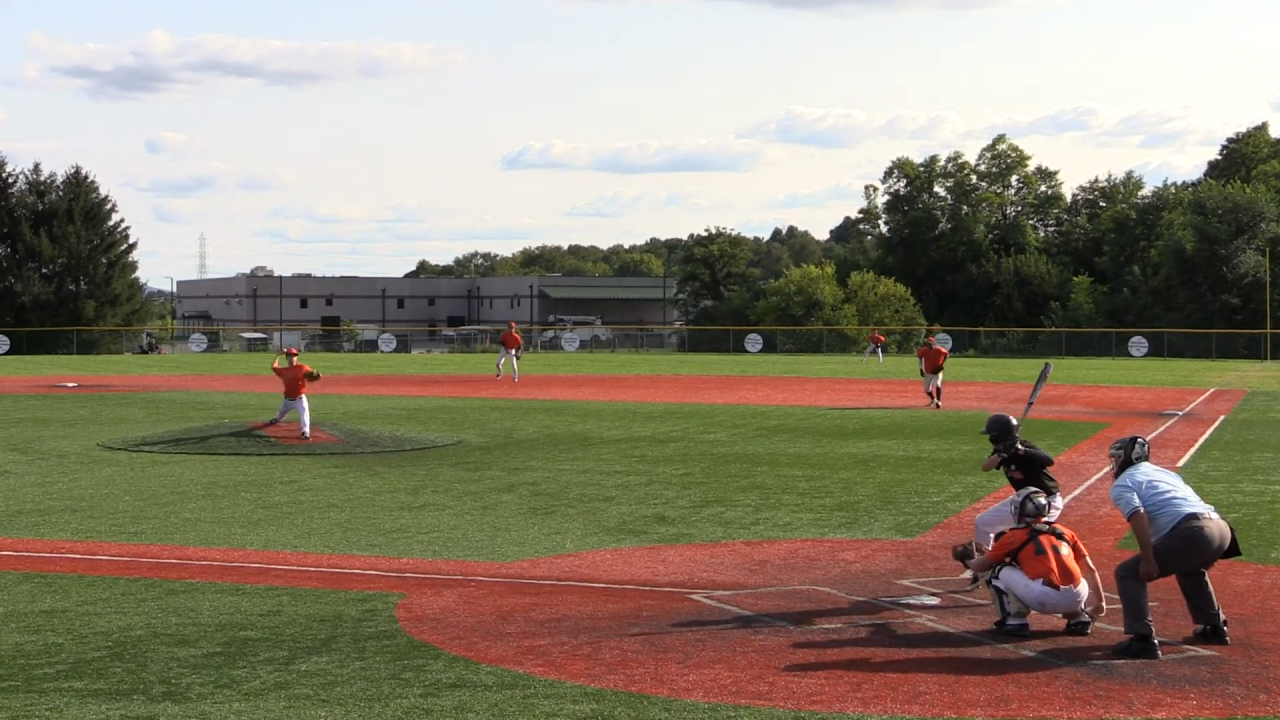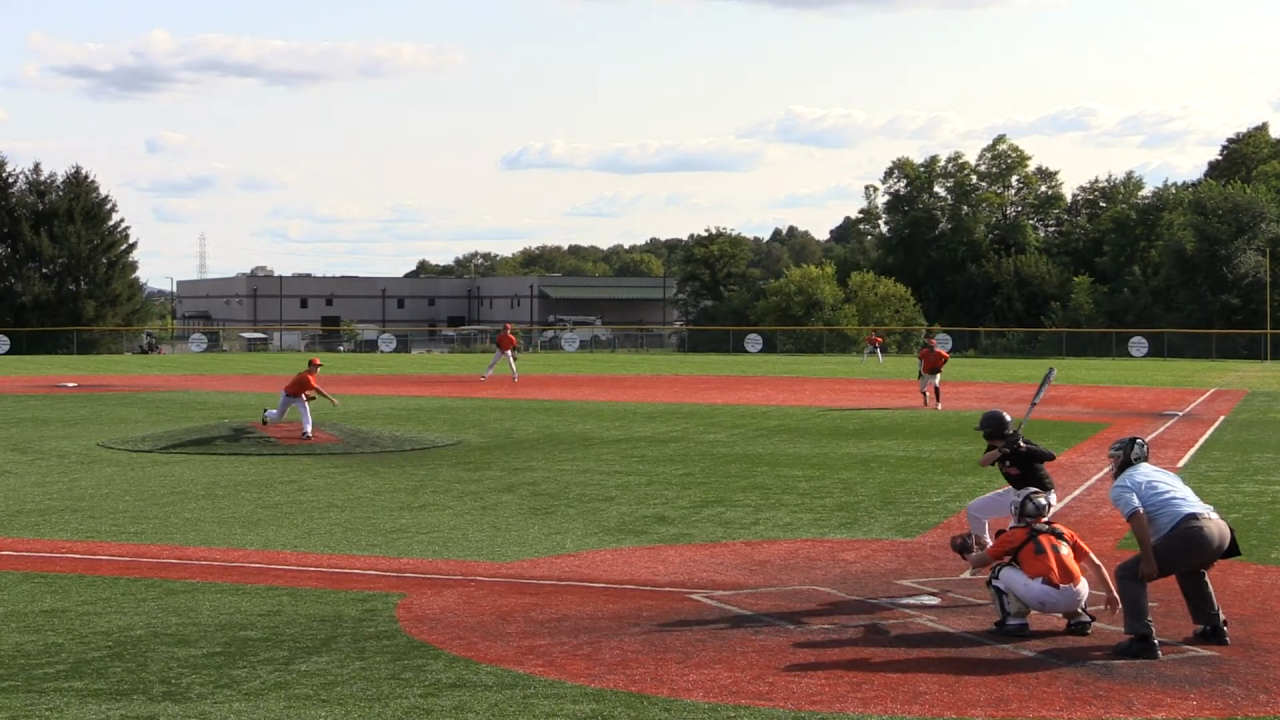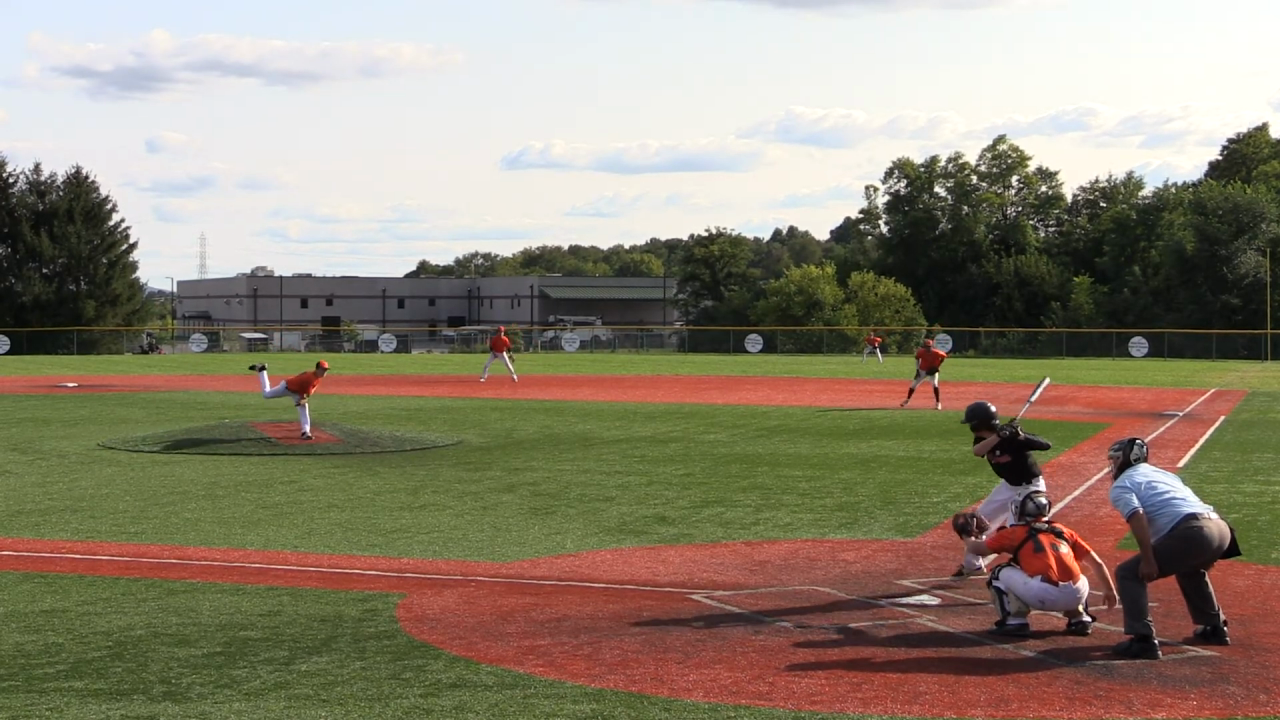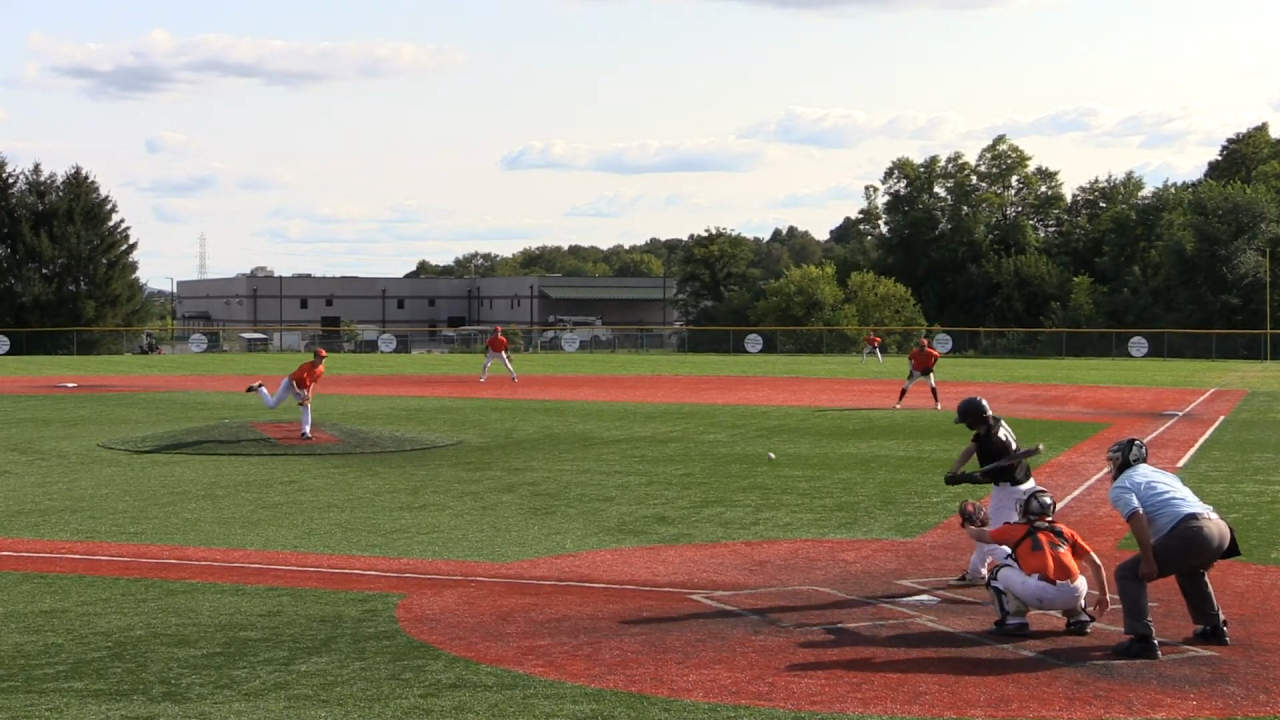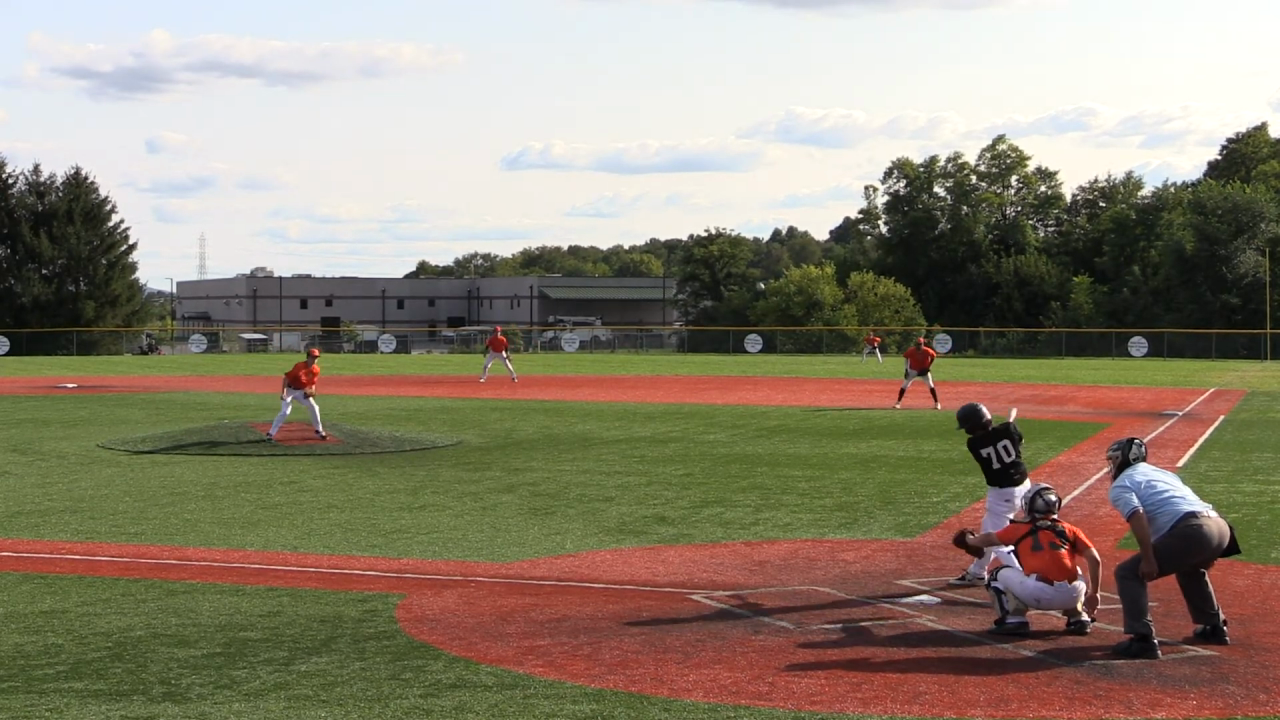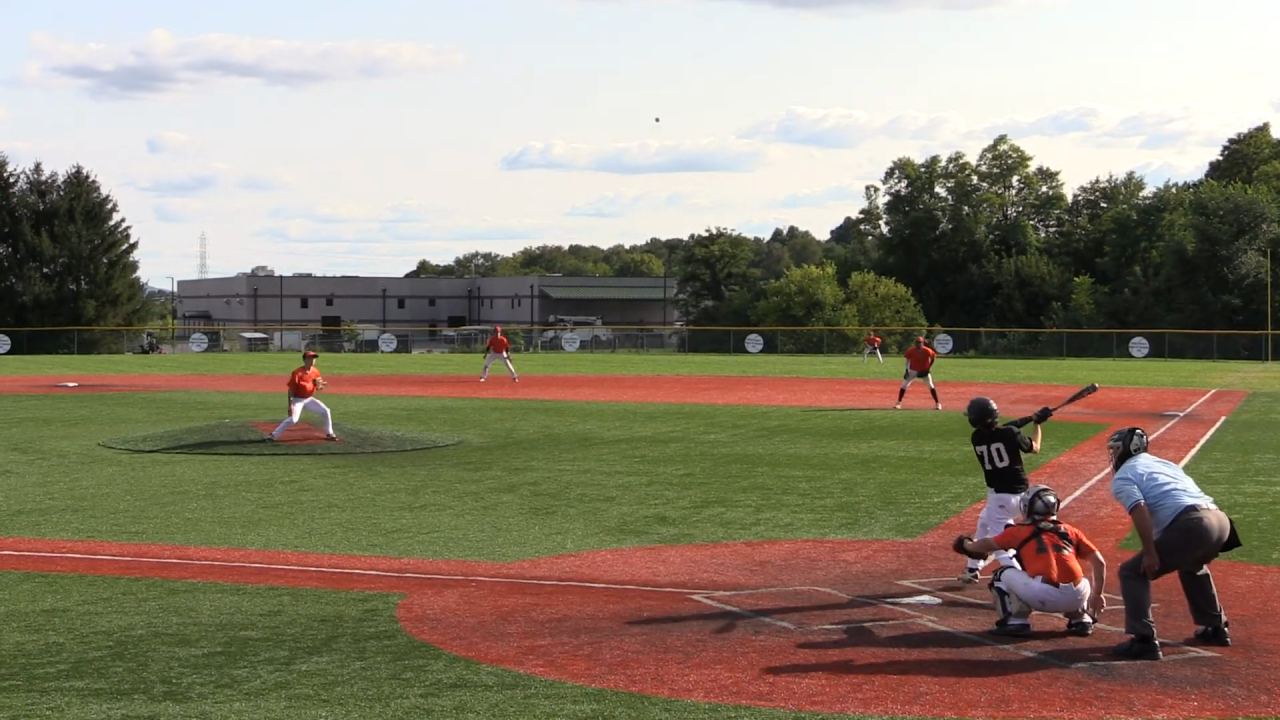
dt=0.2s
person 1, frame 1
left shoulder: (1122, 484)
right shoulder: (1166, 473)
left elbow: (1138, 516)
left wrist: (1148, 560)
right wrist: (1205, 553)
left hip: (1192, 533)
right hip: (1221, 528)
left knee: (1127, 573)
right knee: (1190, 567)
left ankle: (1143, 640)
right ankle: (1215, 628)
person 1, frame 2
left shoulder: (1121, 485)
right shoulder: (1166, 473)
left elbow: (1138, 516)
left wrist: (1148, 560)
right wrist: (1205, 553)
left hip: (1193, 533)
right hip: (1221, 528)
left knee: (1127, 573)
right knee: (1189, 568)
left ankle: (1144, 640)
right ankle: (1214, 628)
person 1, frame 3
left shoulder: (1121, 486)
right shoulder: (1165, 474)
left elbow: (1137, 517)
left wrist: (1148, 560)
right wrist: (1205, 554)
left hip: (1192, 533)
right hip: (1220, 528)
left knee: (1128, 573)
right knee: (1190, 568)
left ankle: (1144, 640)
right ankle: (1215, 628)
person 1, frame 4
left shoulder: (1120, 486)
right shoulder: (1165, 474)
left elbow: (1137, 517)
left wrist: (1148, 560)
right wrist: (1205, 554)
left hip: (1191, 534)
right hip: (1220, 528)
left knee: (1128, 573)
right knee: (1189, 568)
left ankle: (1143, 640)
right ankle: (1214, 627)
person 1, frame 5
left shoulder: (1120, 486)
right shoulder: (1164, 473)
left elbow: (1137, 516)
left wrist: (1148, 559)
right wrist: (1206, 553)
left hip: (1191, 532)
right hip: (1220, 527)
left knee: (1128, 573)
right knee: (1189, 567)
left ankle: (1143, 640)
right ankle: (1214, 627)
person 1, frame 6
left shoulder: (1121, 478)
right shoulder: (1166, 464)
left elbow: (1139, 510)
left wrist: (1150, 553)
left hip: (1191, 526)
right hip: (1220, 520)
left knee: (1132, 573)
right knee: (1192, 566)
left ankle: (1144, 641)
right ankle: (1216, 628)
person 2, frame 1
left shoulder: (1027, 449)
right shoulder: (1004, 450)
left elbow: (1048, 460)
right elbow: (986, 467)
left wrist: (1020, 450)
right wrist: (1002, 453)
left hip: (1047, 502)
right knee: (983, 522)
person 2, frame 2
left shoulder: (1022, 447)
right shoulder: (996, 447)
left elbow: (1050, 456)
right elbow: (982, 462)
left wrist: (1022, 447)
right wrist: (1002, 450)
right hip: (1017, 493)
right knee: (974, 509)
right ankle: (984, 550)
person 2, frame 3
left shoulder: (1013, 438)
right shoulder: (984, 437)
left elbow: (1046, 445)
right elbow: (977, 451)
left wrist: (1021, 436)
right wrist: (999, 436)
left hip: (1029, 489)
right hip: (1009, 486)
right ankle: (972, 565)
person 2, frame 4
left shoulder: (993, 441)
right shoulder: (994, 423)
left elbow: (988, 477)
right elbow: (970, 449)
left wrist: (967, 477)
right wrist: (954, 471)
left hip: (1011, 491)
right hip: (1015, 486)
left knee: (994, 545)
right ankle: (976, 573)
person 2, frame 5
left shoulder: (973, 444)
right shoulder: (1009, 429)
left hip: (1002, 493)
right hip: (1023, 487)
right knee: (989, 530)
right ankle: (976, 573)
person 2, frame 6
left shoulder: (976, 438)
right shoulder: (1010, 434)
right elbow: (1034, 448)
left wrist: (1032, 417)
right wrist: (1037, 423)
left hip: (1000, 496)
right hip: (1021, 493)
right knee: (984, 523)
right ankle: (973, 569)
person 3, frame 1
left shoulder: (1015, 536)
right shoulder: (1065, 532)
left elbow: (980, 567)
right elbow: (1090, 569)
left wrist: (968, 560)
right wrist: (1099, 601)
left hip: (1045, 598)
right hip: (1077, 597)
left knee: (1000, 571)
left ankle: (1015, 622)
right ankle: (1079, 619)
person 3, frame 2
left shoulder: (1014, 535)
right shoulder: (1064, 531)
left elbow: (979, 561)
right elbow: (1096, 565)
left wrist: (968, 555)
right wrist: (1111, 593)
left hip: (1044, 597)
right hip: (1077, 596)
left knee: (1000, 572)
left ankle: (1015, 622)
right ankle: (1079, 620)
person 3, frame 3
left shoulder: (1014, 533)
right shoulder: (1064, 531)
left elbow: (977, 549)
right elbow: (1096, 563)
left wrist: (968, 539)
right wrist: (1110, 589)
left hip: (1044, 594)
right hip: (1077, 594)
left knee: (1000, 574)
left ankle: (1015, 622)
right ankle: (1080, 619)
person 3, frame 4
left shoulder: (1015, 530)
right shoulder: (1065, 531)
left elbow: (980, 535)
right elbow: (1095, 564)
left wrist: (969, 526)
right wrist: (1103, 595)
left hip: (1041, 593)
right hip: (1075, 593)
left knee: (998, 574)
left ankle: (1014, 621)
right ankle: (1079, 619)
person 3, frame 5
left shoulder: (1018, 529)
right shoulder: (1070, 530)
left elbow: (989, 539)
right elbow: (1095, 560)
left wrist: (971, 540)
right wrist: (1093, 593)
left hip: (1039, 593)
right hip: (1073, 594)
left knee: (999, 575)
left ankle: (1015, 620)
right ankle: (1080, 619)
person 3, frame 6
left shoulder: (1020, 531)
right shoulder: (1071, 531)
left elbow: (987, 544)
right elbow: (1099, 562)
left wrist: (968, 544)
right wrist: (1097, 594)
left hip: (1044, 595)
right hip: (1078, 596)
left knee: (1003, 576)
left ankle: (1016, 622)
right ankle: (1081, 620)
